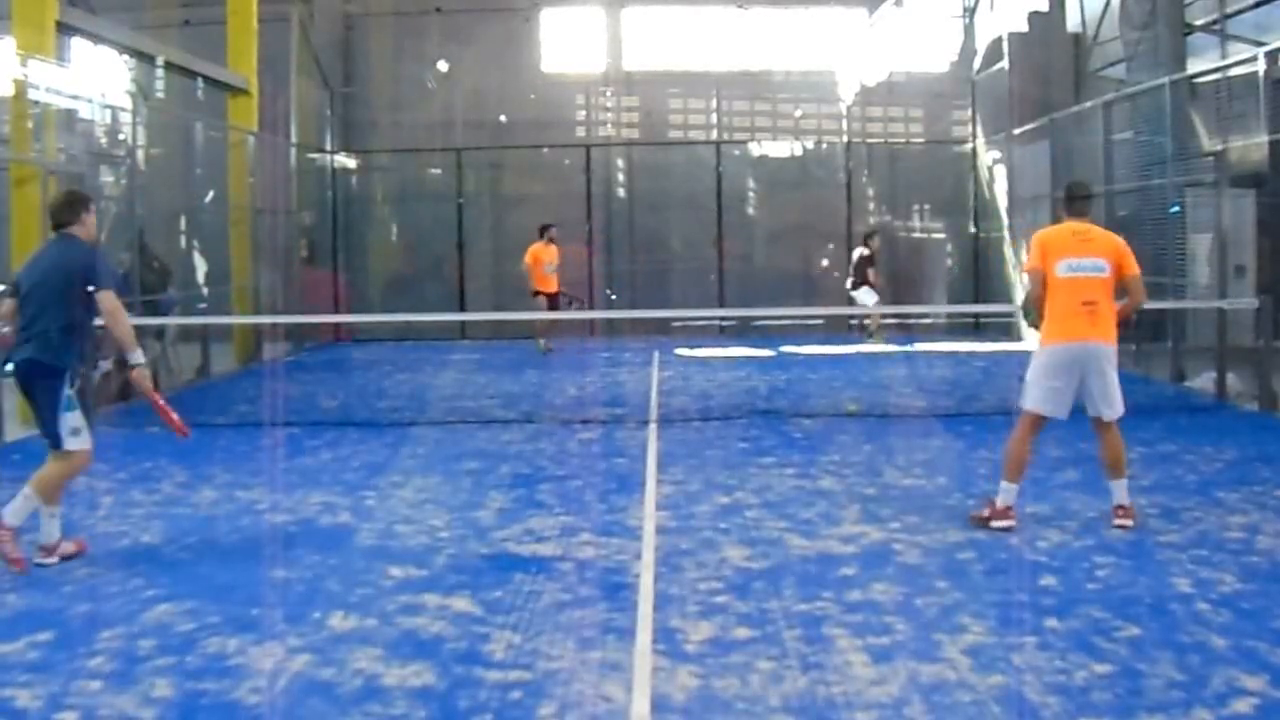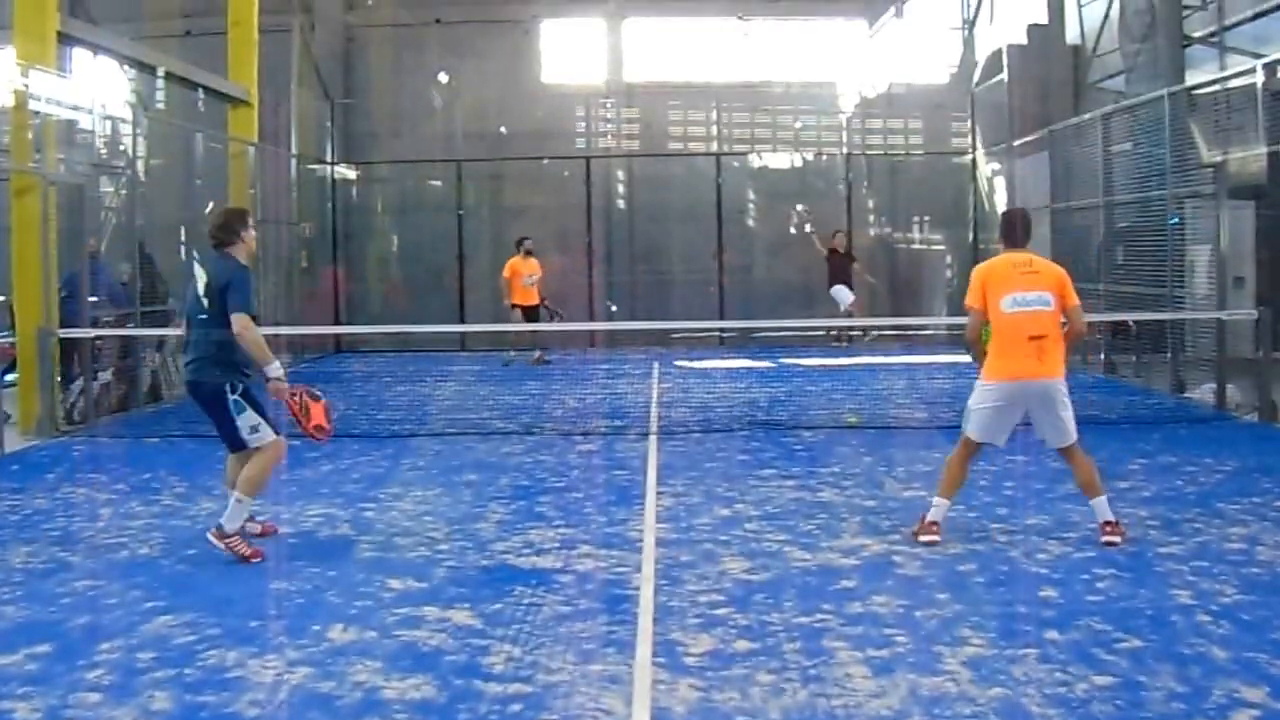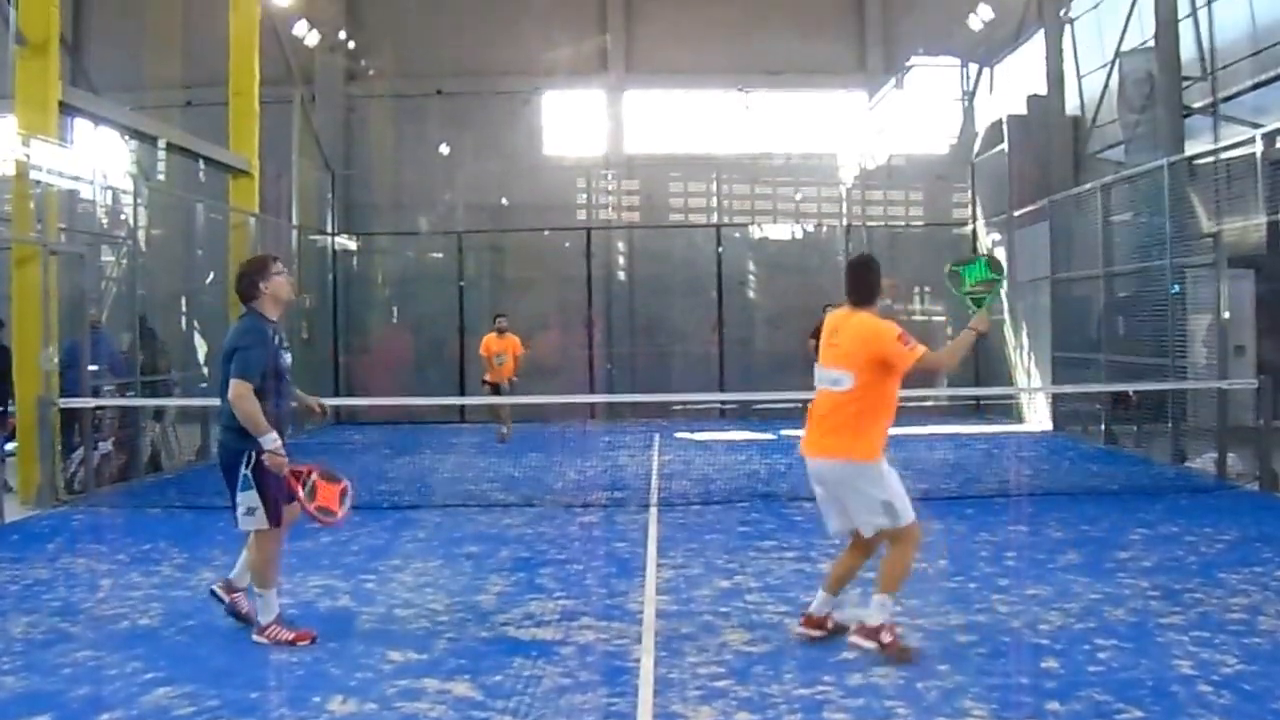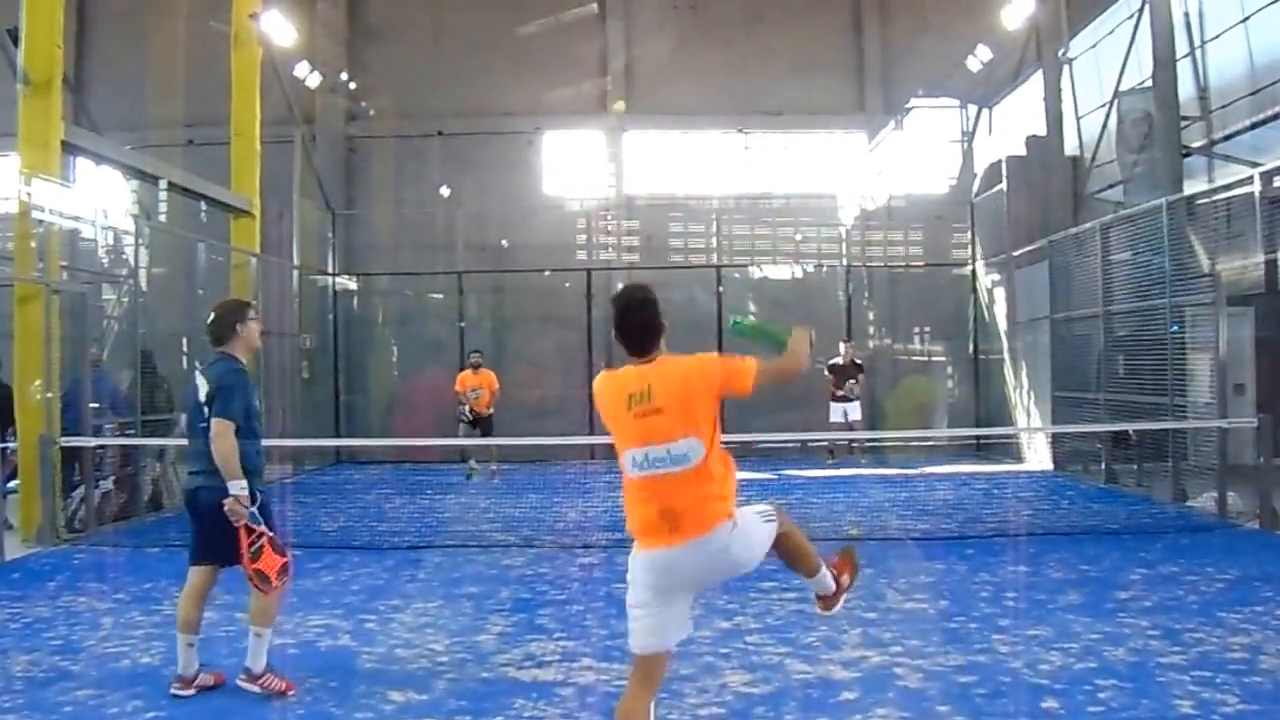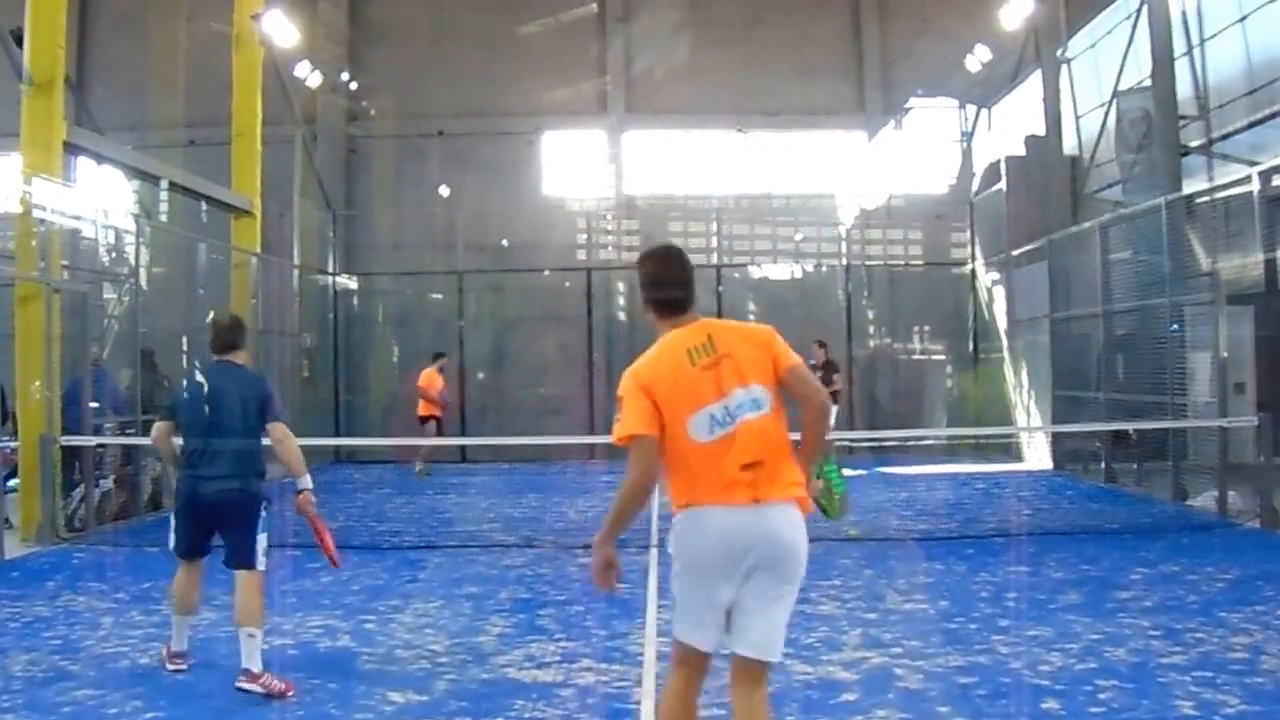
dt=0.7s
person 1, frame 1
left shoulder: (1044, 238)
right shoulder: (1115, 242)
left elbow: (1036, 292)
right elbow: (1138, 297)
left hip: (1058, 343)
right hip: (1101, 344)
left knee: (1028, 423)
right knee: (1107, 425)
left ankle: (1003, 506)
right ankle: (1122, 506)
person 1, frame 2
left shoulder: (985, 273)
right shoulder: (1056, 273)
left elbow: (971, 330)
right elbow: (1078, 329)
left wrist: (982, 360)
left hip: (1001, 378)
right hip: (1046, 378)
left knee: (966, 448)
right knee: (1072, 451)
left ankle: (933, 522)
right ankle: (1108, 522)
person 1, frame 3
left shoulder: (833, 321)
right shoulder: (881, 332)
right elbow: (939, 364)
left wrist: (859, 293)
right wrist: (974, 330)
left hip: (817, 455)
right hip: (853, 458)
left knee: (863, 541)
right knee: (905, 536)
left ankle: (818, 615)
right ankle: (875, 624)
person 1, frame 4
left shoulder: (605, 388)
right shoulder: (699, 371)
right elbow: (786, 371)
right wrist: (800, 343)
left hip: (655, 555)
right hip: (716, 538)
left knee: (645, 674)
right knee: (779, 526)
right ankle: (828, 586)
person 1, frame 5
left shoulder: (642, 375)
right shoulder: (758, 336)
left elbow: (643, 477)
right elbow: (817, 402)
left wrist: (604, 542)
right wrist: (803, 468)
left hip: (706, 525)
right hip: (781, 521)
left knee: (688, 663)
right knee: (750, 680)
person 2, frame 1
left shoulder: (40, 258)
right shoulder: (86, 254)
right elbow: (110, 307)
right wrist: (137, 359)
left hip: (32, 360)
right hip: (55, 364)
left knee: (62, 452)
right knee: (76, 456)
left ankle: (49, 541)
person 2, frame 2
left shoulder: (205, 271)
right shoulder: (236, 272)
left elbow: (197, 326)
right elbow: (242, 329)
right wrist: (274, 371)
left hip: (205, 373)
right hip: (220, 378)
left knee: (246, 444)
right knee: (271, 447)
left ankle: (235, 520)
right ankle: (228, 528)
person 2, frame 3
left shoulder: (267, 329)
right shoulder: (253, 333)
right elbow: (239, 395)
left wrist: (302, 398)
right wrist: (272, 444)
left hip: (259, 446)
right hip: (248, 449)
left knee: (285, 514)
right knee: (268, 531)
left ankle: (234, 584)
right ankle: (268, 623)
person 2, frame 4
left shoulder: (206, 374)
right shoulder: (235, 374)
left elbow: (192, 428)
right elbow: (221, 434)
right wrist: (237, 489)
left hip: (200, 488)
right hip: (228, 493)
left knee: (200, 577)
left ankle: (186, 674)
right ankle: (255, 671)
person 2, frame 5
left shoulder: (189, 384)
right shoulder: (255, 384)
left elbow: (158, 435)
right elbow: (280, 437)
left wrist: (181, 465)
right wrist: (304, 484)
left hip: (193, 489)
right hip: (242, 491)
left knee: (189, 565)
right knee: (248, 577)
left ankle: (177, 651)
right ankle: (252, 670)
